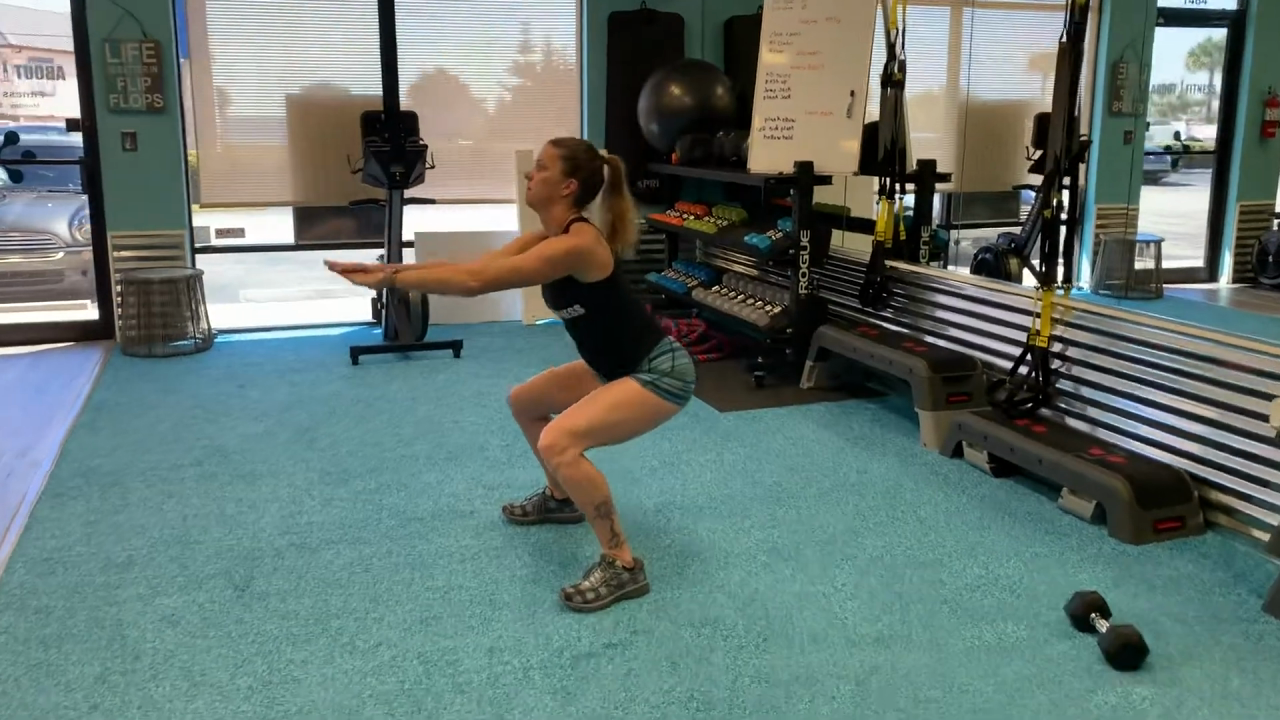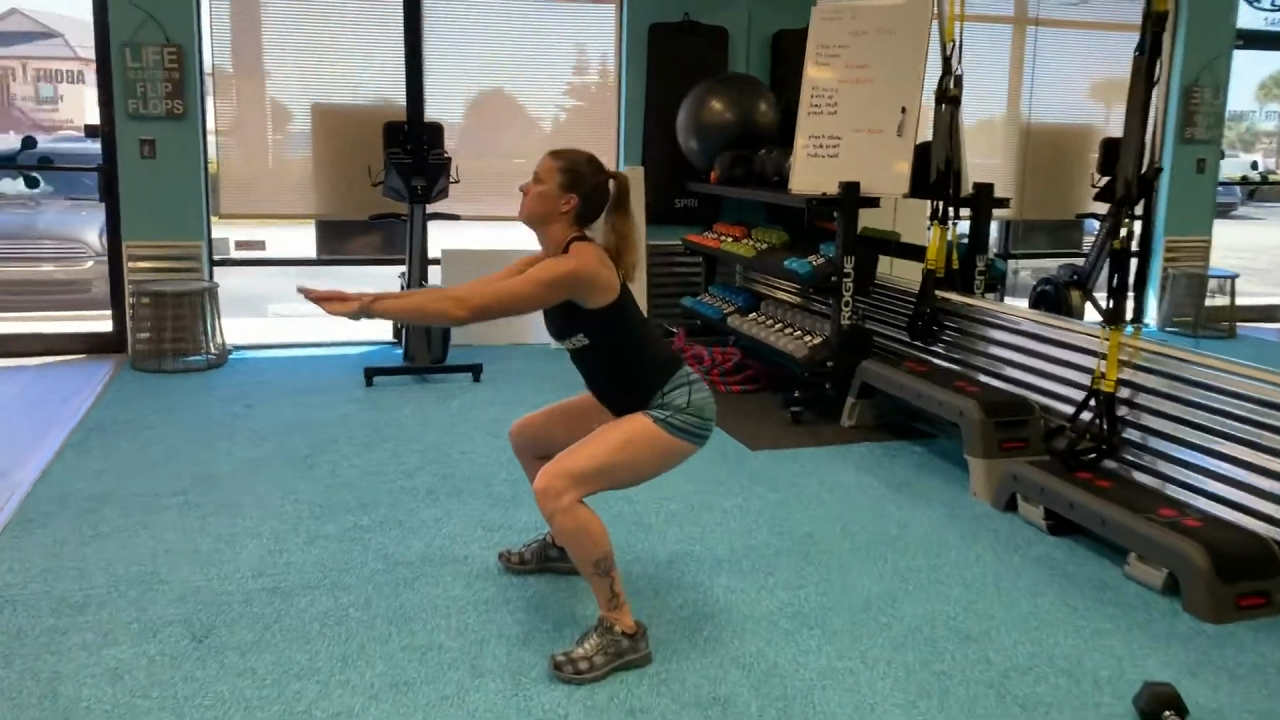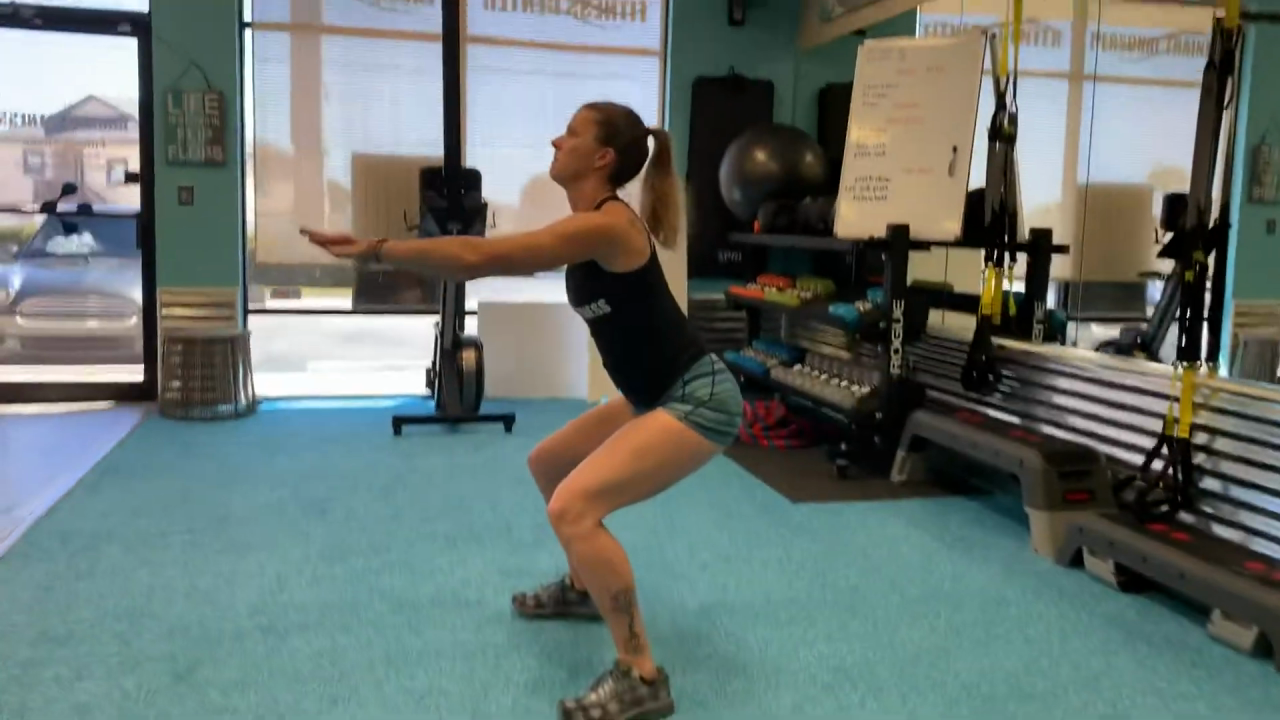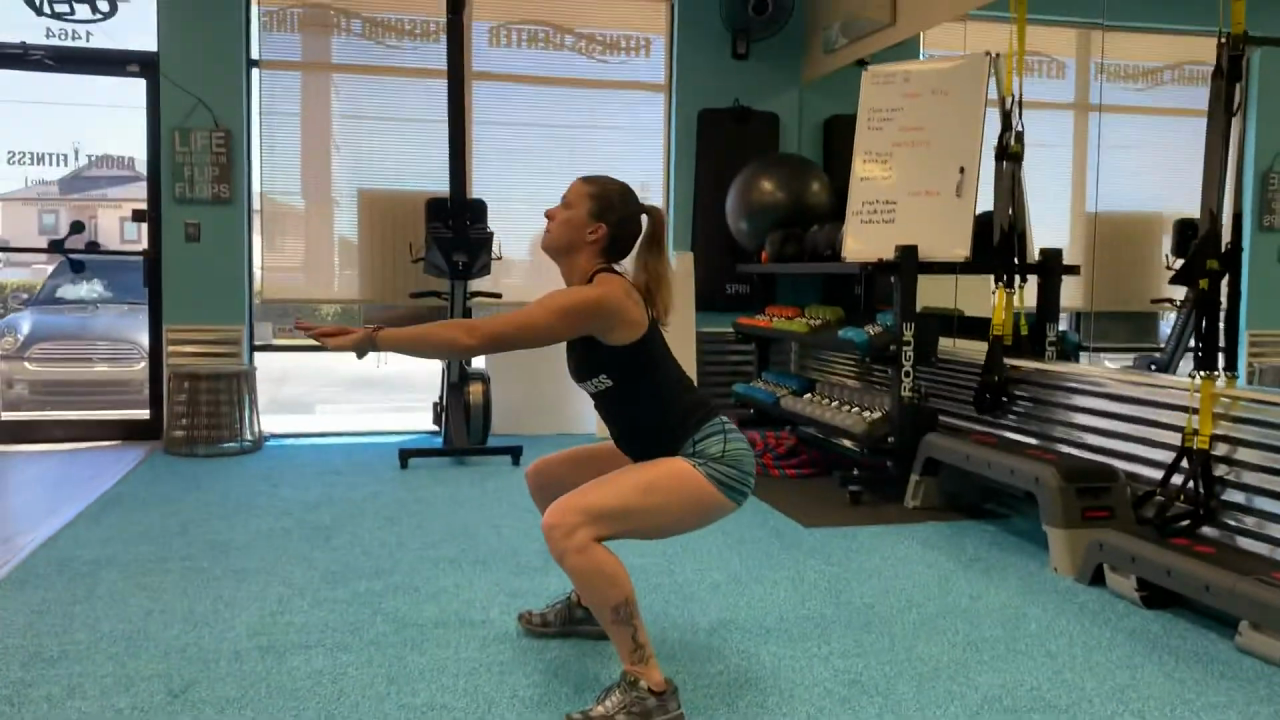
dt=0.5s
person 1, frame 1
left shoulder: (576, 245)
right shoulder: (549, 238)
left elbow: (476, 281)
right elbow: (471, 266)
left wrist: (387, 280)
right wrist: (387, 271)
left hip: (661, 374)
right hip: (619, 368)
left knee: (559, 442)
right knee: (524, 402)
left ankle: (622, 565)
right ankle: (561, 498)
person 1, frame 2
left shoulder: (578, 266)
right shoulder: (550, 260)
left elbow: (465, 309)
right elbow: (464, 291)
left wrist: (365, 310)
right wrist: (365, 298)
left hip: (678, 409)
right hip: (634, 401)
left knee: (556, 486)
right knee: (527, 438)
left ankle: (622, 632)
right ankle: (563, 545)
person 1, frame 3
left shoulder: (606, 226)
right shoulder: (590, 226)
left elbow: (480, 257)
right elbow: (491, 257)
left wrist: (375, 249)
right wrist: (380, 249)
left hip: (699, 399)
right hip: (659, 397)
left knee: (572, 507)
right knee: (547, 464)
right ankle: (583, 587)
person 1, frame 4
left shoulder: (601, 299)
right shoulder: (585, 297)
left elbow: (475, 338)
right elbow: (485, 331)
left wrist: (369, 338)
right wrist: (378, 336)
left hip: (714, 460)
right hip: (670, 451)
left knee: (567, 524)
right knee: (544, 479)
right ankle: (589, 605)
